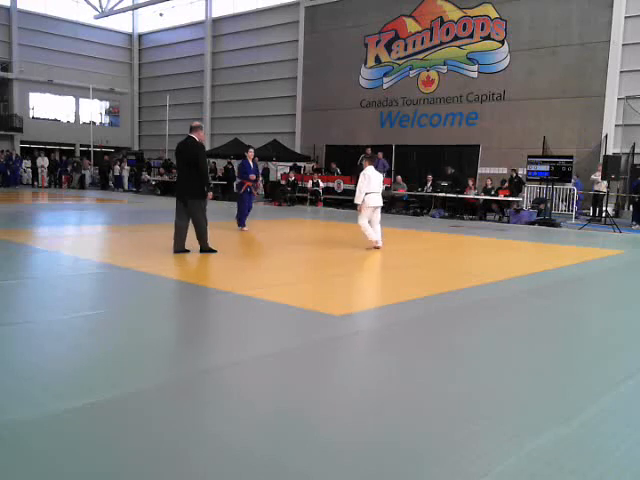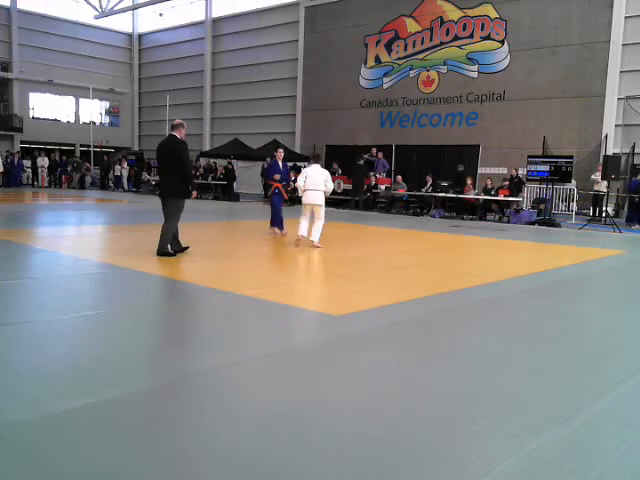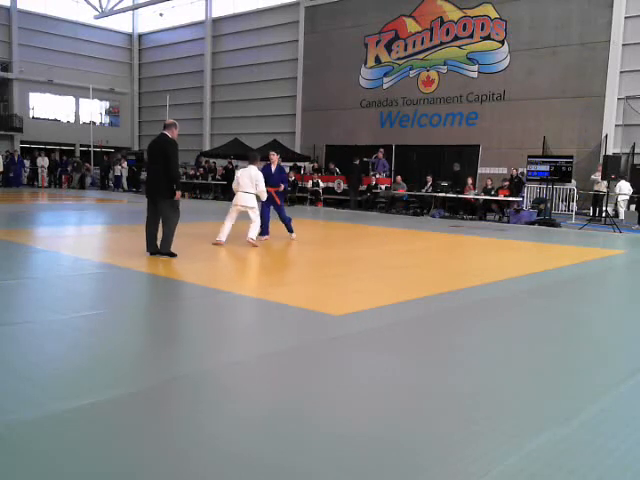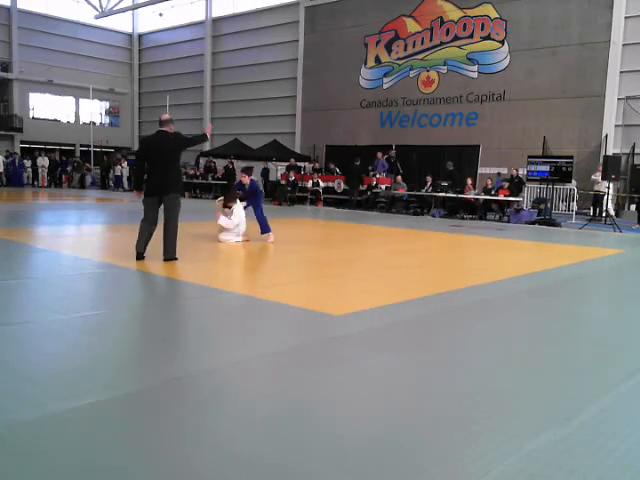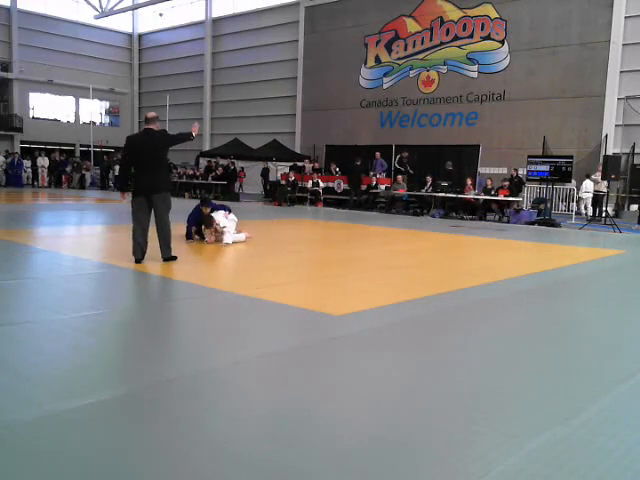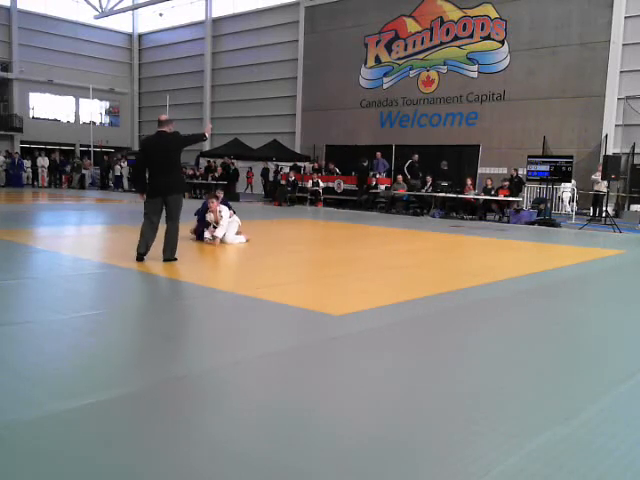
dt=0.7s
person 1, frame 1
left shoulder: (180, 145)
right shoulder: (198, 146)
left elbow: (179, 166)
right elbow: (203, 170)
right wrist: (208, 189)
left hip: (181, 188)
right hip: (195, 189)
left knee: (181, 218)
right knee: (200, 219)
left ankle: (178, 246)
right ankle: (204, 246)
person 1, frame 2
left shoulder: (161, 144)
right shoulder: (181, 144)
left elbow: (160, 166)
right elbow: (187, 168)
right wrist: (192, 187)
left hip: (164, 187)
right hip: (177, 188)
left knee: (171, 217)
right knee: (172, 218)
left ankle: (176, 246)
right ankle: (162, 248)
person 1, frame 3
left shoulder: (152, 143)
right shoulder: (170, 143)
right elbow: (173, 167)
right wrist: (177, 187)
left hip: (152, 186)
right hip: (165, 187)
left knee: (153, 217)
right knee: (172, 216)
left ankle: (152, 248)
right ankle: (165, 248)
person 1, frame 4
left shoulder: (146, 141)
right shoulder: (176, 139)
left elbow: (139, 165)
right elbow: (193, 140)
left wrist: (138, 186)
right wrist: (206, 135)
left hip: (152, 187)
right hip: (171, 187)
left knee: (148, 219)
right knee: (171, 221)
left ankle: (140, 251)
right ankle: (169, 254)
person 1, frame 5
left shoulder: (131, 140)
right shoulder: (162, 137)
left elbow: (125, 165)
right elbow: (178, 138)
left wrist: (124, 187)
right wrist: (192, 134)
left hip: (140, 187)
right hip: (160, 187)
left knee: (140, 222)
right knee: (163, 220)
left ankle: (138, 255)
right ankle: (167, 254)
person 1, frame 6
left shoulder: (146, 142)
right shoulder: (175, 139)
left elbow: (140, 168)
right elbow: (192, 138)
left wrist: (141, 189)
right wrist: (205, 134)
left hip: (154, 188)
right hip: (174, 187)
left knee: (150, 220)
right knee: (172, 221)
left ankle: (141, 251)
right ankle: (169, 255)
